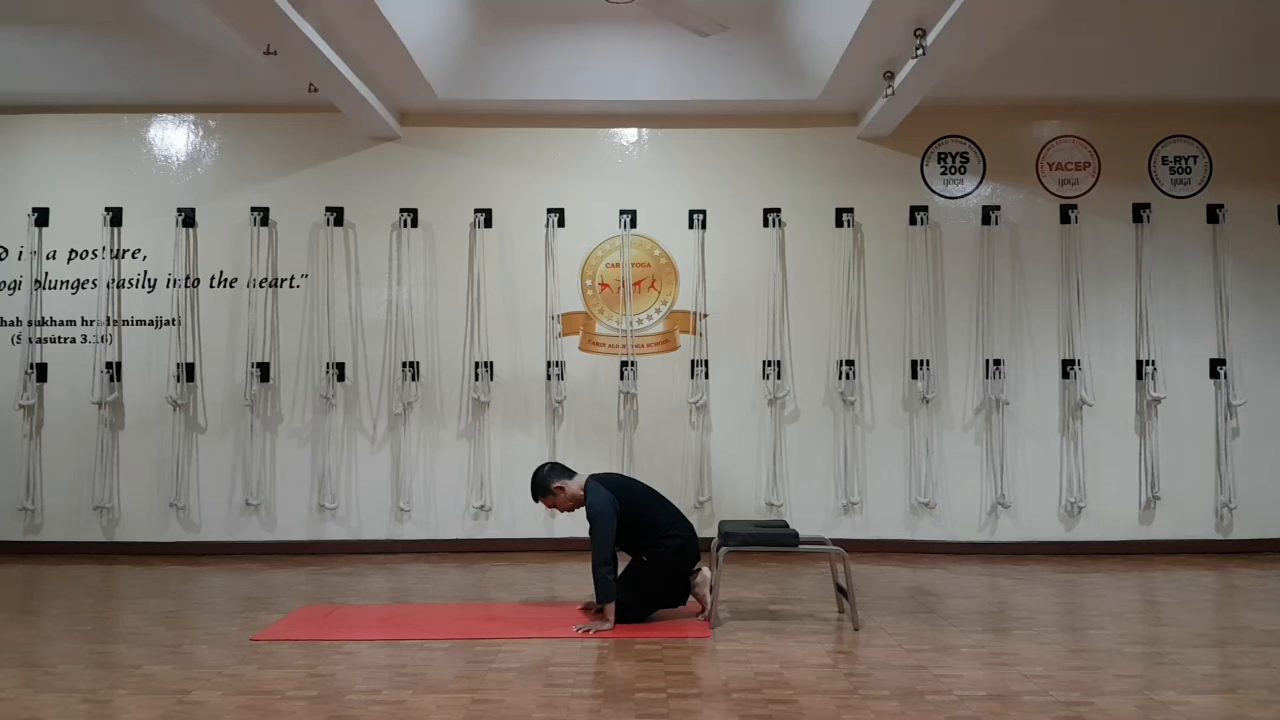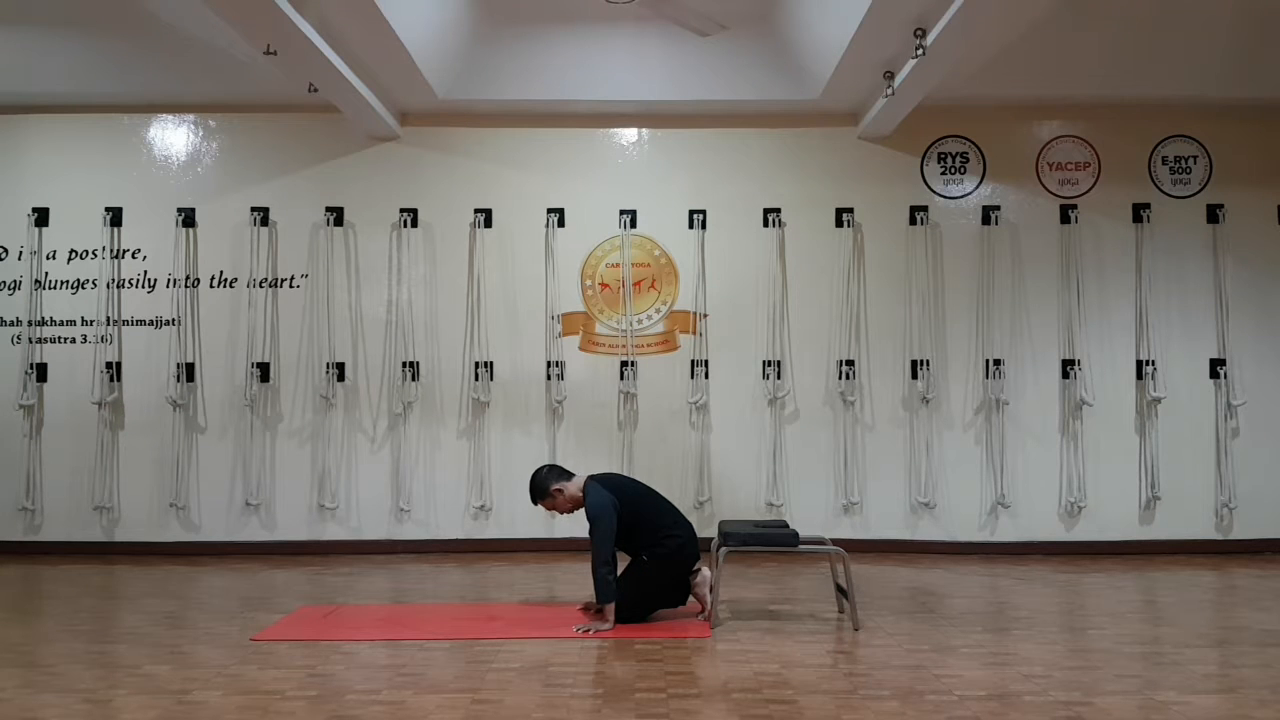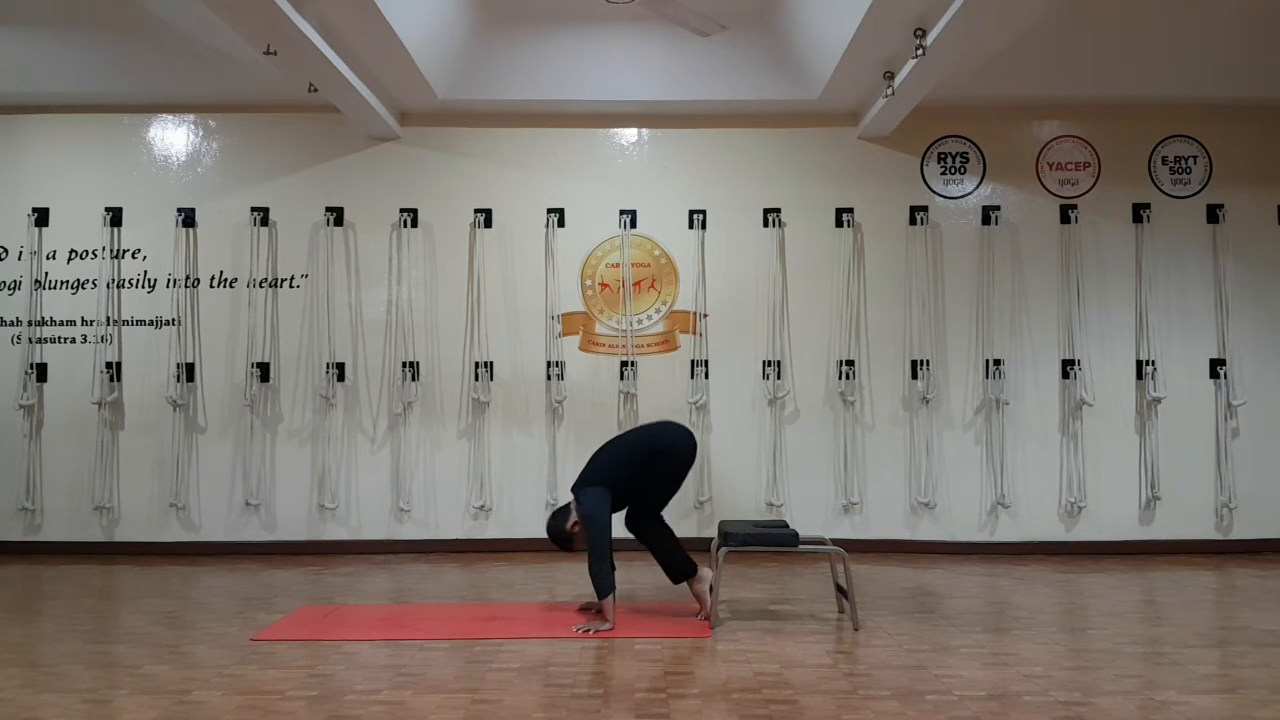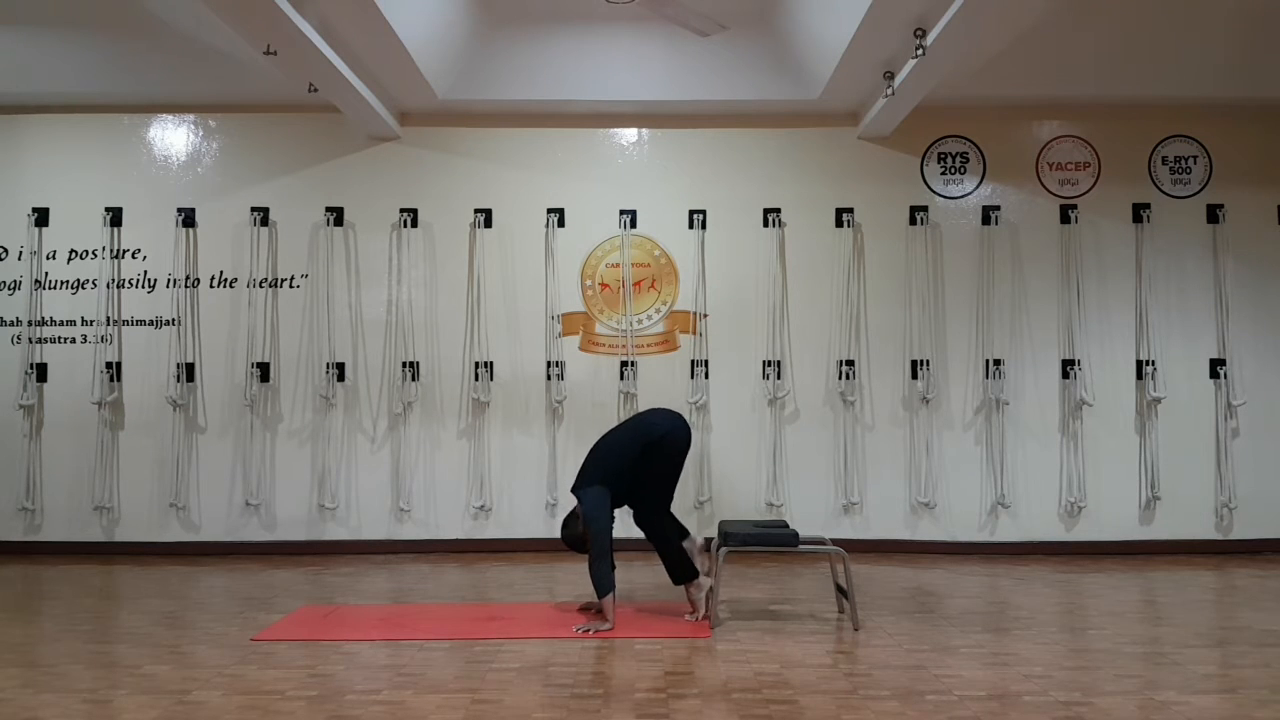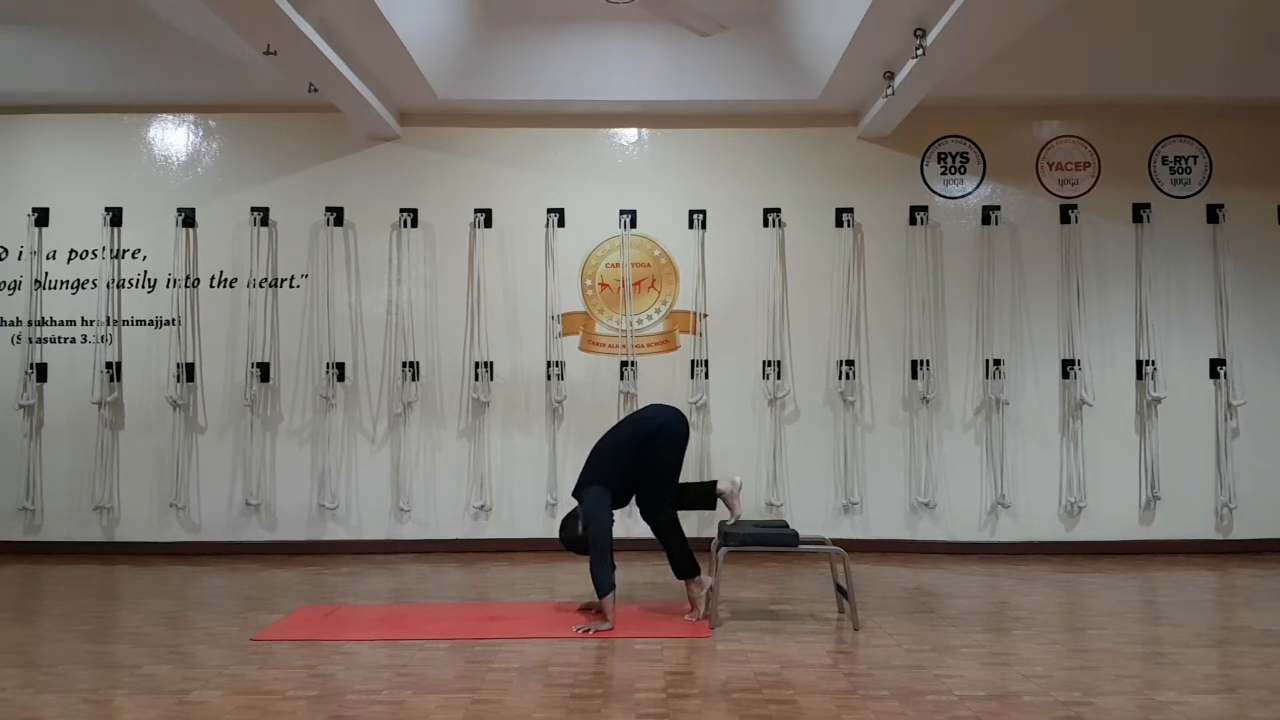
dt=1s
person 1, frame 1
left shoulder: (598, 501)
right shoulder: (598, 488)
left elbow: (602, 559)
right elbow: (607, 553)
left wrist: (608, 619)
right wrist: (605, 600)
left hip: (673, 547)
right hip: (675, 543)
left knee: (623, 609)
right knee: (622, 598)
left ankle: (692, 585)
right ankle: (692, 579)
person 1, frame 2
left shoulder: (598, 501)
right shoulder: (597, 489)
left elbow: (602, 560)
right elbow: (606, 553)
left wrist: (608, 619)
right wrist: (605, 601)
left hip: (673, 548)
right hip: (674, 543)
left knee: (623, 610)
right knee: (622, 597)
left ankle: (692, 584)
right ankle: (692, 578)
person 1, frame 3
left shoulder: (591, 504)
right shoulder: (590, 497)
left elbow: (599, 559)
right elbow: (603, 553)
left wrist: (608, 619)
right wrist: (605, 602)
left hip: (673, 446)
right hip: (669, 445)
left knee: (641, 522)
right knee: (641, 521)
left ankle: (695, 577)
right ankle: (695, 576)
person 1, frame 4
left shoulder: (592, 504)
right shoulder: (593, 498)
left elbow: (599, 559)
right elbow: (603, 551)
left wrist: (608, 619)
right wrist: (605, 603)
left hip: (666, 433)
right hip: (661, 431)
left knee: (650, 516)
right knee: (641, 503)
left ankle: (694, 582)
right ankle: (689, 547)
person 1, frame 5
left shoulder: (593, 505)
right shoulder: (594, 499)
left elbow: (600, 559)
right elbow: (604, 552)
left wrist: (608, 619)
right wrist: (605, 603)
left hip: (663, 427)
right hip: (658, 426)
left knee: (657, 512)
right knee: (651, 503)
left ankle: (695, 582)
right ankle: (720, 489)
